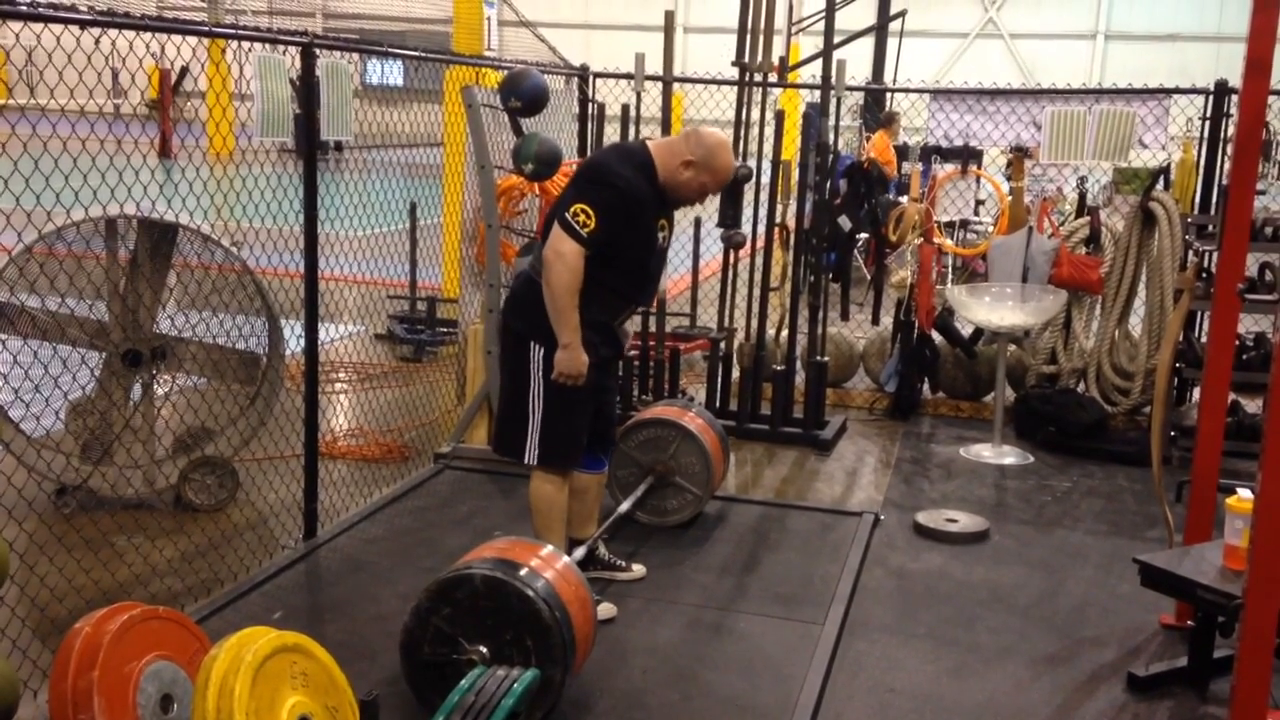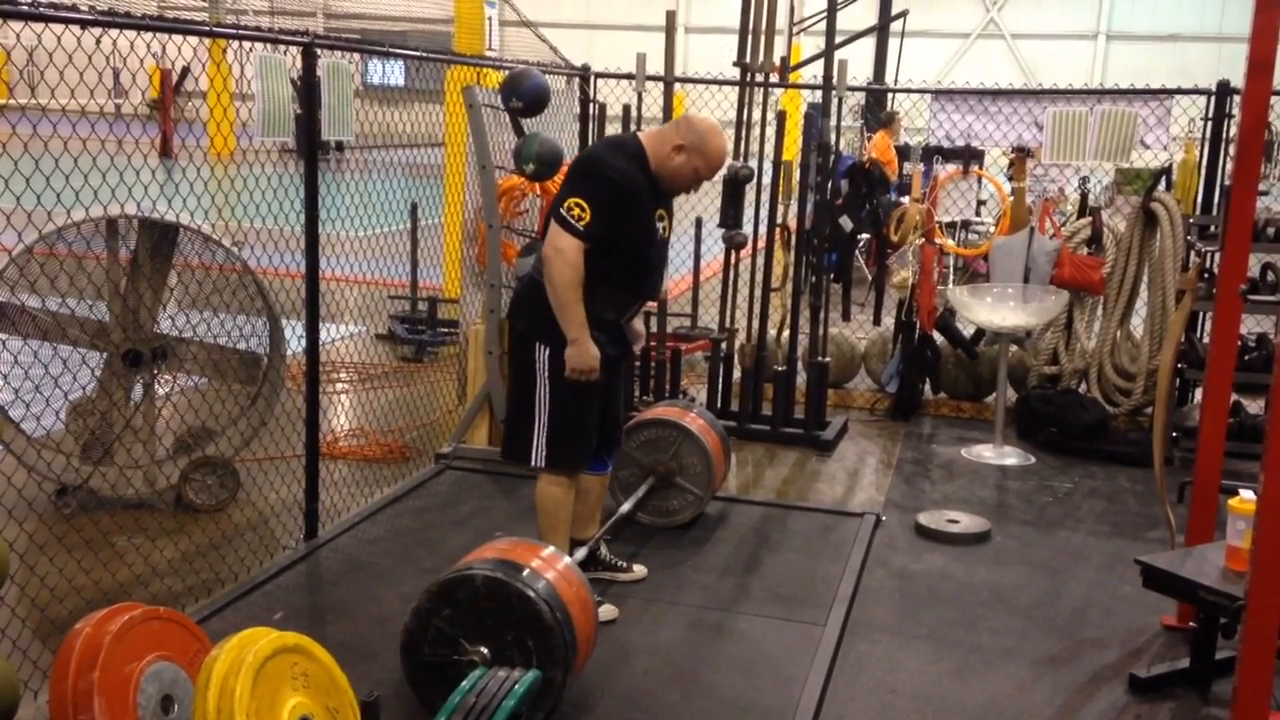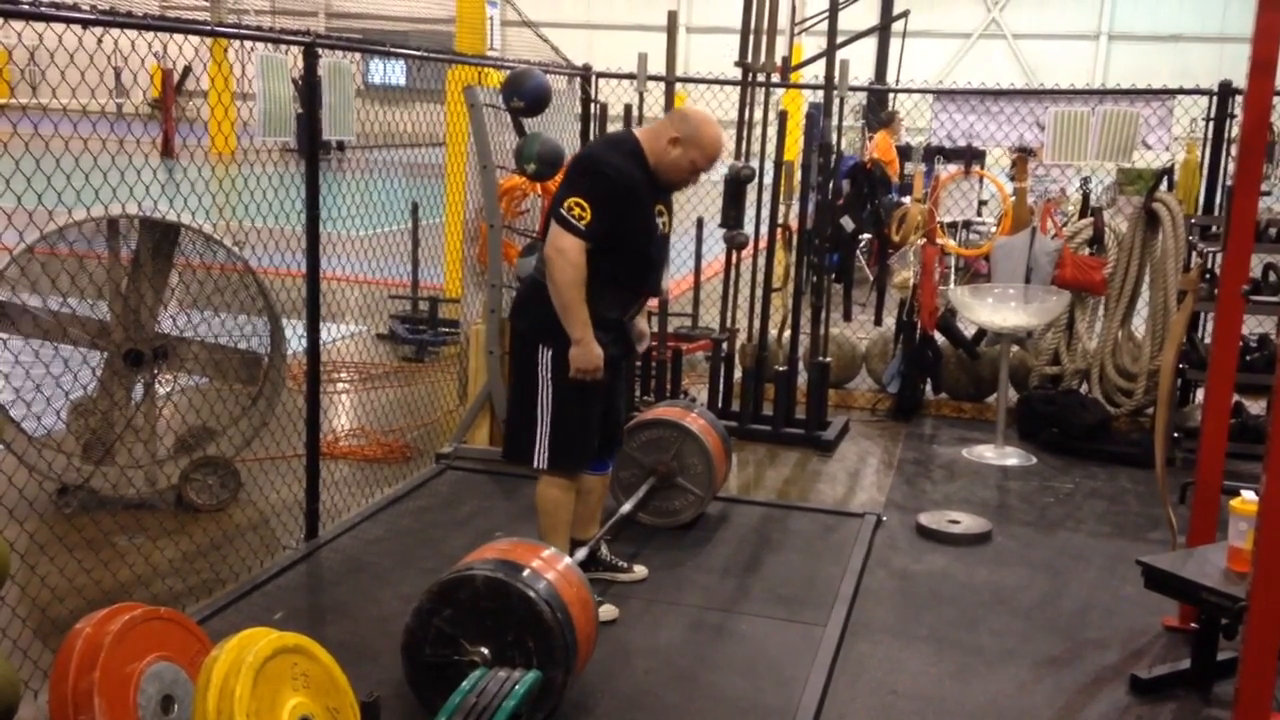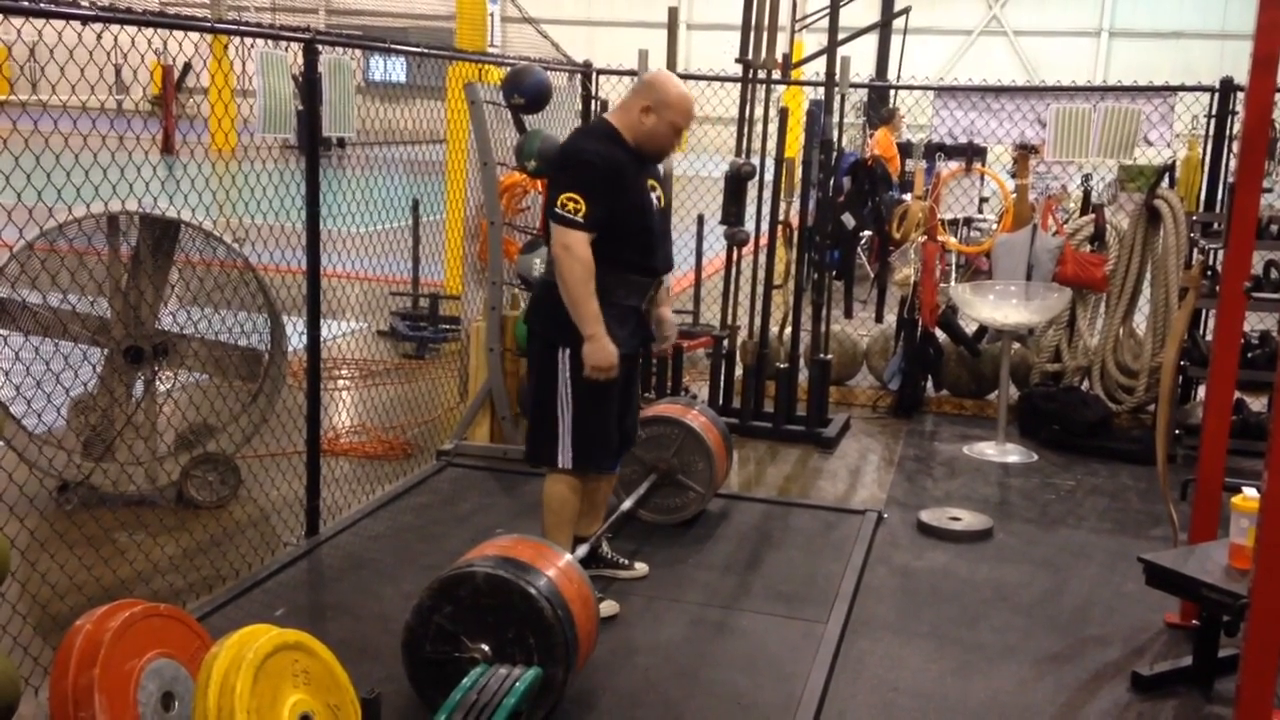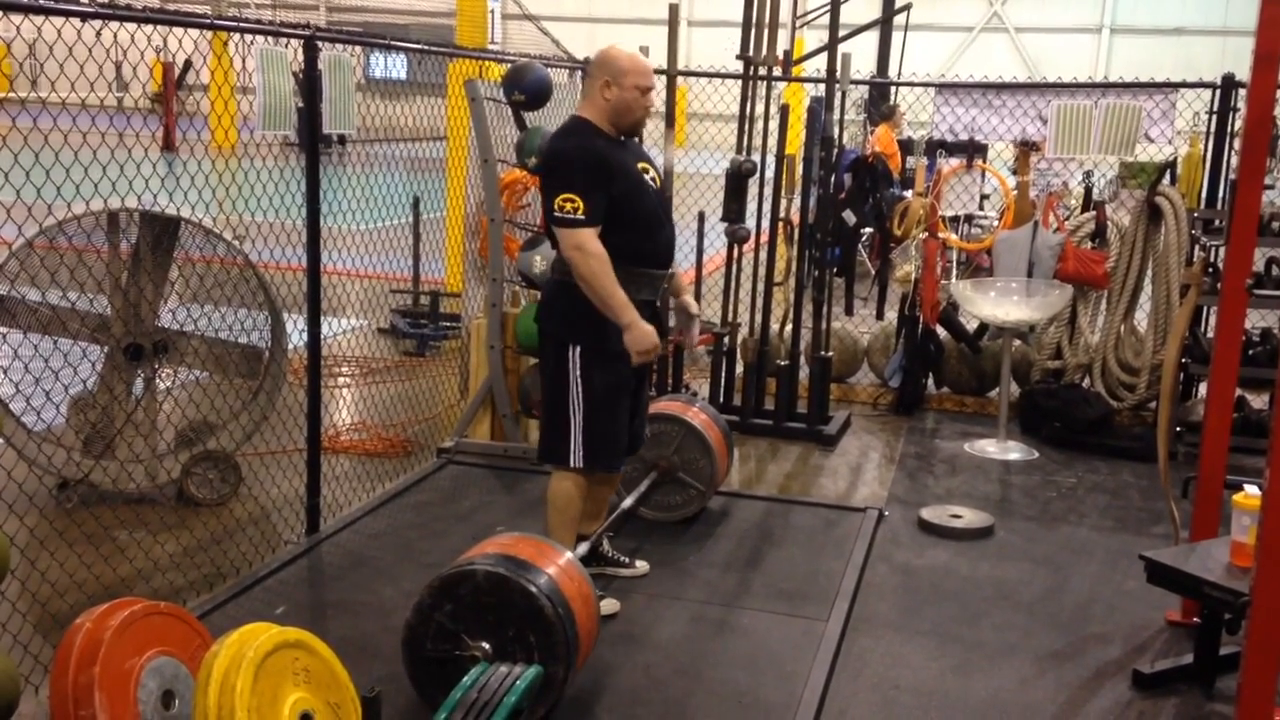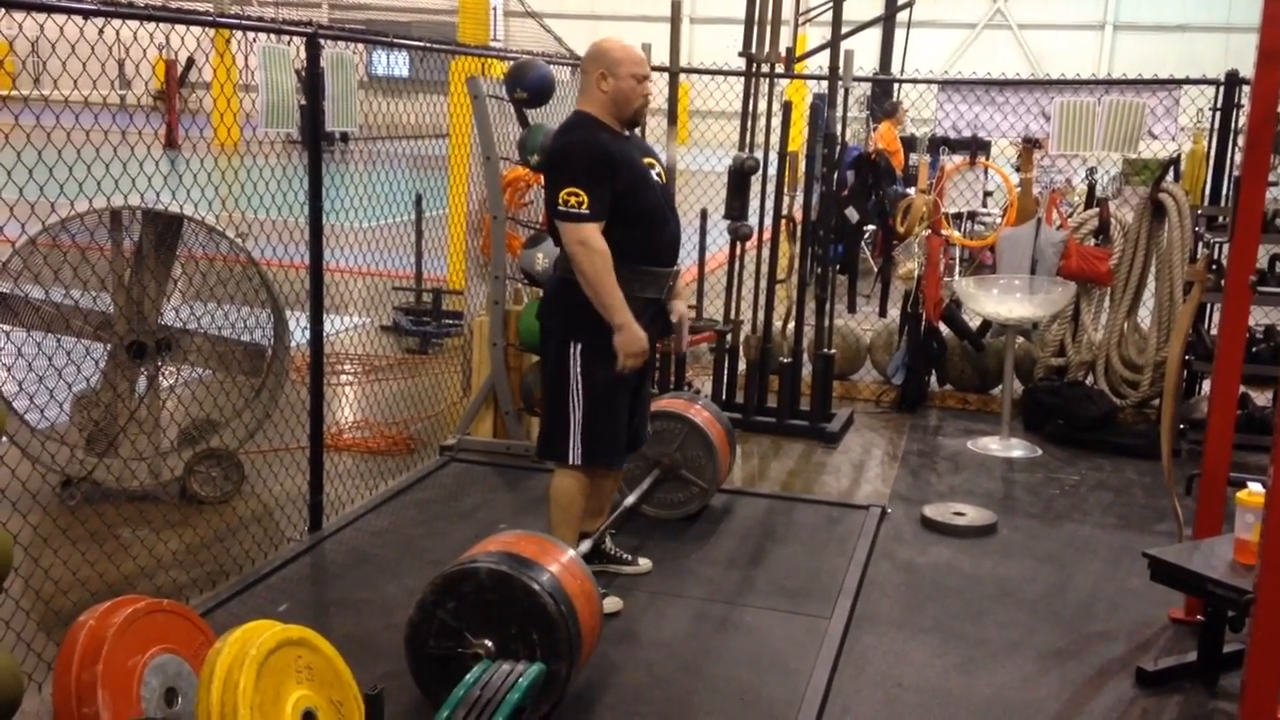
dt=0.3s
person 1, frame 1
left shoulder: (654, 183)
right shoulder: (615, 178)
right elbow: (561, 253)
left wrist: (613, 327)
right wrist: (568, 344)
left hip: (594, 328)
right hip: (552, 327)
left knee: (594, 446)
right knee: (555, 454)
left ankle: (584, 551)
person 1, frame 2
left shoulder: (653, 177)
right shoulder: (609, 171)
right elbow: (560, 249)
left wrist: (629, 317)
right wrist: (577, 340)
left hip: (601, 329)
right hip: (560, 331)
left knee: (599, 448)
right knee: (561, 456)
left ankle: (587, 552)
person 1, frame 3
left shoulder: (652, 175)
right shoulder: (606, 168)
right elbow: (563, 250)
left wrist: (636, 316)
right wrist: (579, 339)
left hip: (605, 328)
right hip: (561, 331)
left knee: (600, 448)
right knee: (563, 457)
left ankle: (587, 552)
person 1, frame 4
left shoulder: (638, 157)
right shoulder: (589, 156)
right elbow: (570, 248)
left wrist: (658, 306)
right wrist: (593, 336)
left hip: (621, 319)
right hip: (579, 327)
left knee: (609, 447)
right knee: (571, 455)
left ankle: (588, 548)
person 1, frame 5
left shoulder: (624, 145)
right shoulder: (575, 152)
right elbow: (580, 247)
left wrist: (678, 291)
right wrist: (630, 322)
left hip: (630, 315)
right hip: (591, 323)
left knee: (614, 446)
right knee: (579, 453)
left ankle: (589, 546)
person 1, frame 6
left shoulder: (627, 141)
right shoulder: (580, 146)
right elbow: (583, 242)
left wrist: (673, 295)
right wrist: (622, 323)
left hip: (633, 312)
right hip: (593, 320)
left knee: (616, 443)
right knee: (580, 450)
left ankle: (593, 543)
